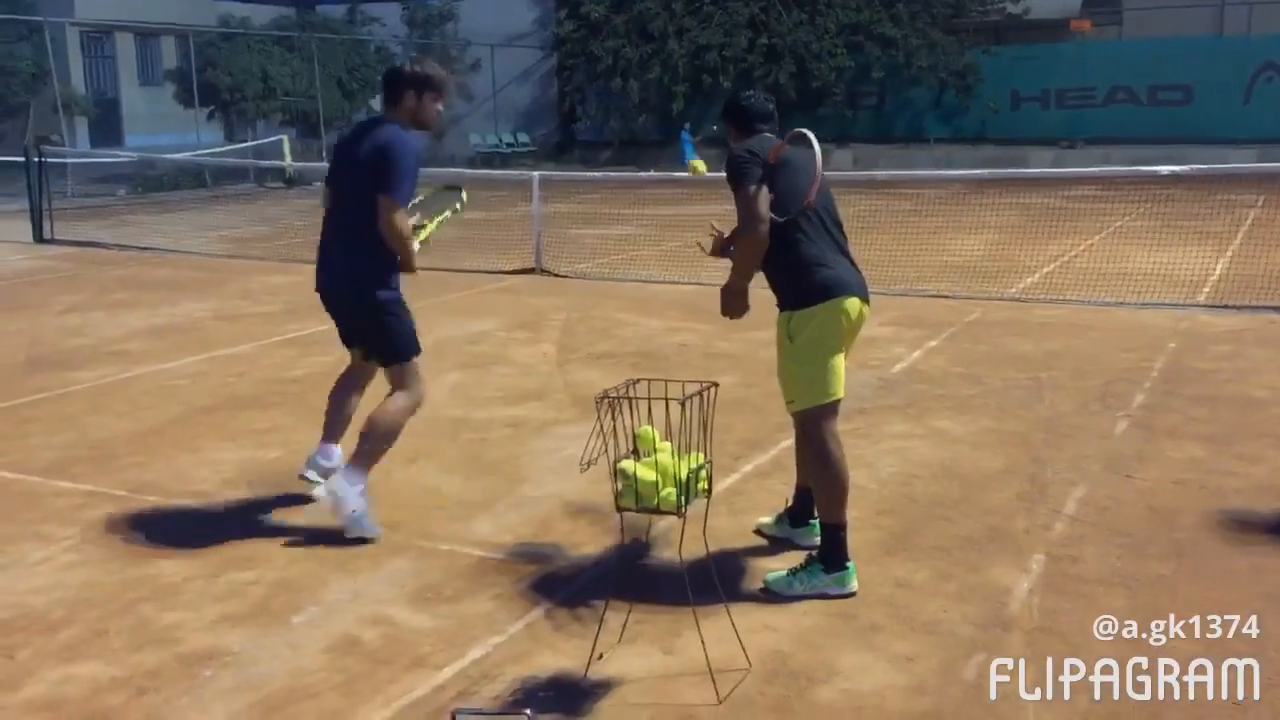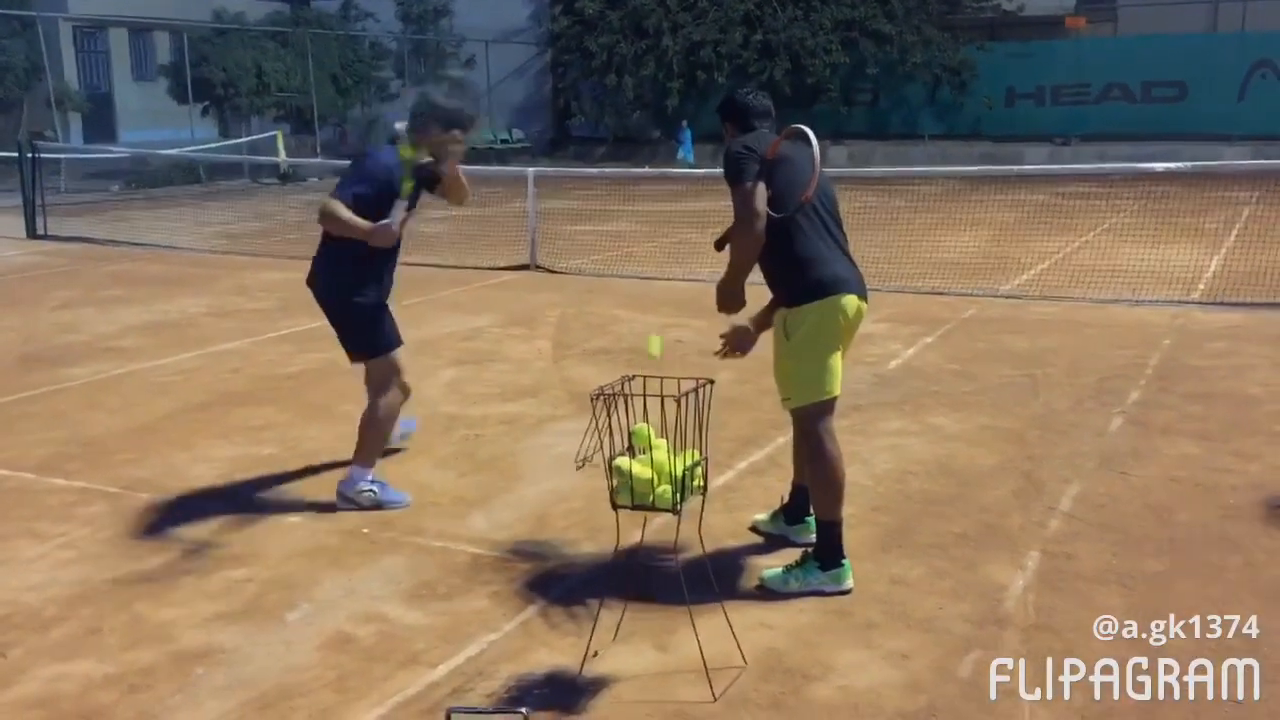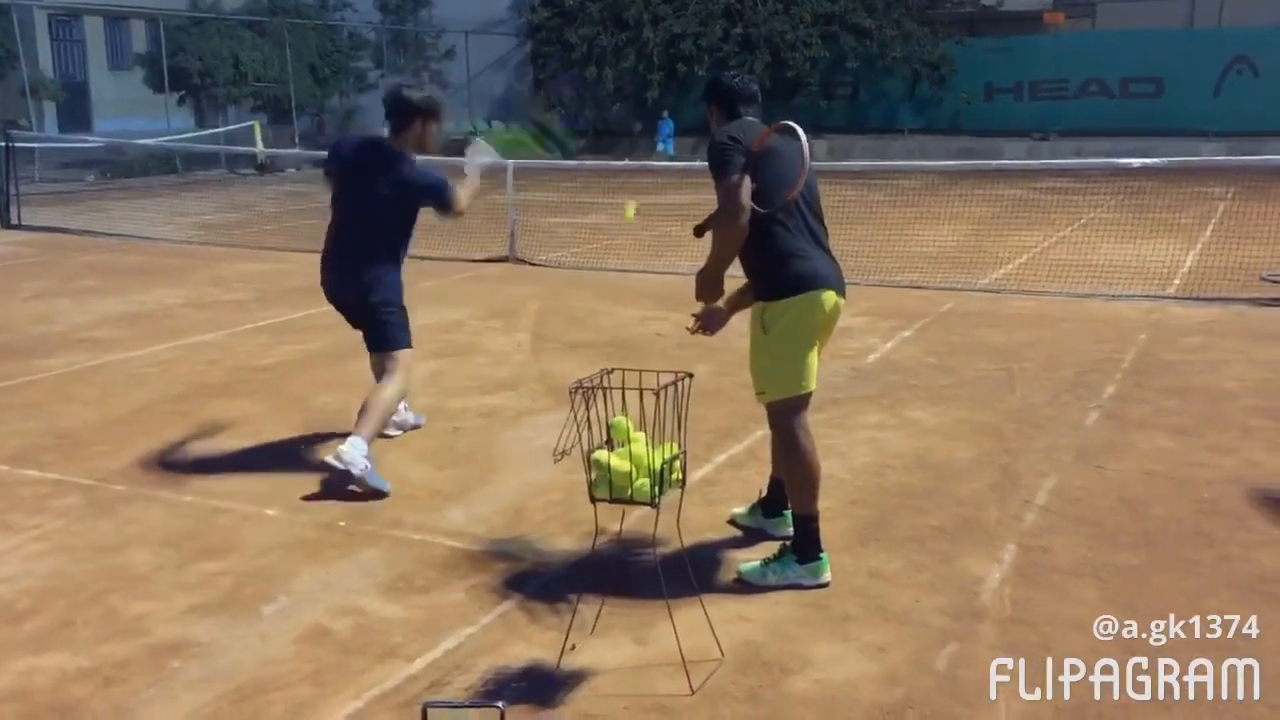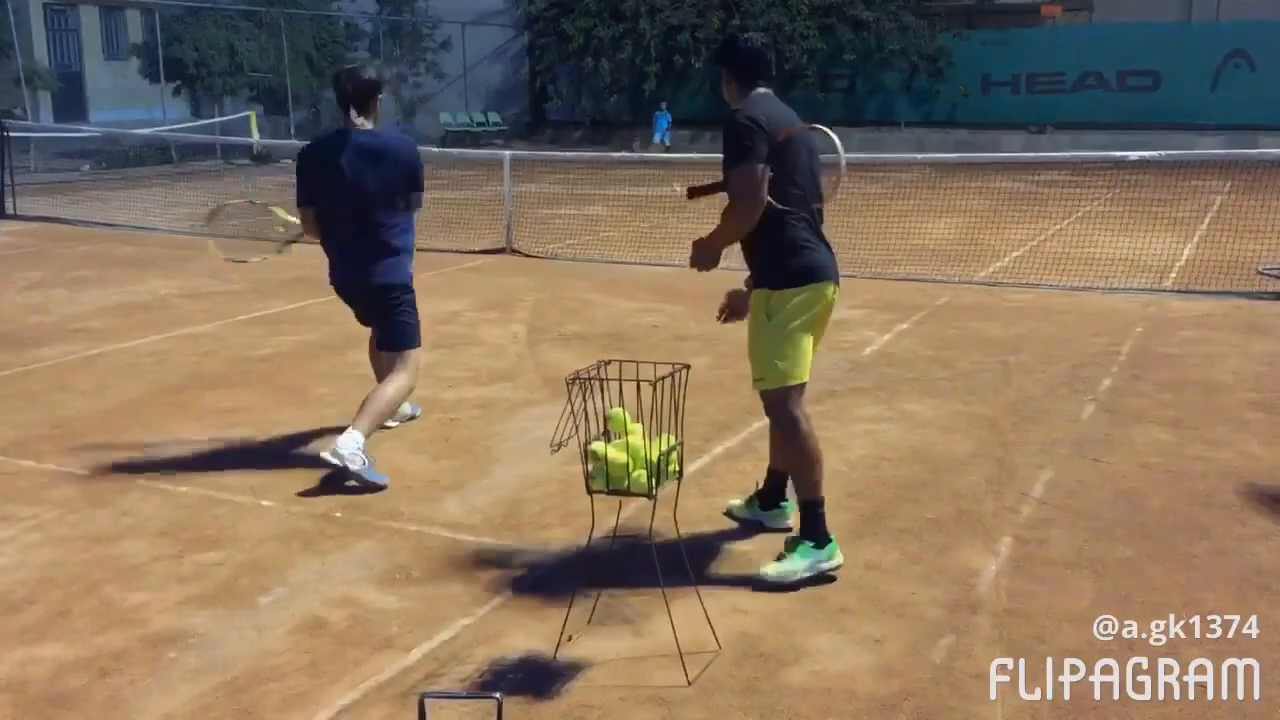
dt=0.5s
person 1, frame 1
left shoulder: (745, 155)
right shoulder: (797, 156)
left elbow: (758, 226)
left wrist: (735, 286)
right wrist: (738, 252)
left hip: (817, 301)
right hip: (847, 293)
left knee: (819, 422)
right knee: (807, 413)
left ankle: (834, 563)
right ankle: (802, 517)
person 1, frame 2
left shoulder: (743, 151)
right shoulder: (798, 155)
left elbow: (753, 223)
left wrist: (730, 284)
right wrist: (755, 328)
left hip: (817, 299)
right hip: (845, 290)
left knee: (815, 420)
right knee: (806, 412)
left ankle: (829, 561)
right ankle: (797, 513)
person 1, frame 3
left shoulder: (728, 140)
right shoulder: (783, 145)
left elbow: (737, 214)
left wrist: (710, 273)
right wrist: (727, 307)
left hip: (794, 293)
right hip: (824, 285)
left knee: (789, 414)
right knee: (783, 407)
left ankle: (807, 555)
right ankle: (775, 507)
person 1, frame 4
left shoulder: (745, 121)
right shoulder: (789, 120)
left elbow: (750, 204)
left wrist: (710, 246)
right wrist: (750, 288)
left hip: (790, 282)
right hip: (813, 273)
left knee: (785, 402)
right knee: (783, 398)
left ankle: (816, 539)
right ankle: (772, 500)
person 2, frame 1
left shoulder: (355, 136)
right shoulder: (401, 145)
right elbow: (390, 219)
right wrist: (408, 253)
left hip: (337, 275)
right hip: (369, 280)
left knee: (363, 365)
right knee: (408, 388)
left ankle: (326, 457)
right ankle: (346, 487)
person 2, frame 2
left shoulder: (415, 164)
right shoulder: (381, 163)
left elbow: (457, 195)
right elbow: (328, 211)
left wrist: (450, 162)
right wrist: (371, 233)
left hip: (364, 283)
right hip: (347, 285)
left knee: (382, 361)
right knee: (395, 384)
left ankle: (386, 428)
right ankle: (358, 481)
person 2, frame 3
left shoulder: (347, 148)
right shoulder: (417, 177)
right elbow: (456, 206)
right wrist: (473, 175)
left hip: (335, 276)
right hip: (375, 282)
left knee: (384, 339)
right knee: (398, 370)
left ankle: (390, 413)
right ankle: (354, 450)
person 2, frame 4
left shoulder: (313, 155)
right shoulder: (402, 148)
left elbow: (310, 225)
left hip: (345, 274)
right hip: (390, 273)
left knee: (381, 331)
right knee: (404, 369)
left ankle: (388, 408)
right ankle: (350, 445)
